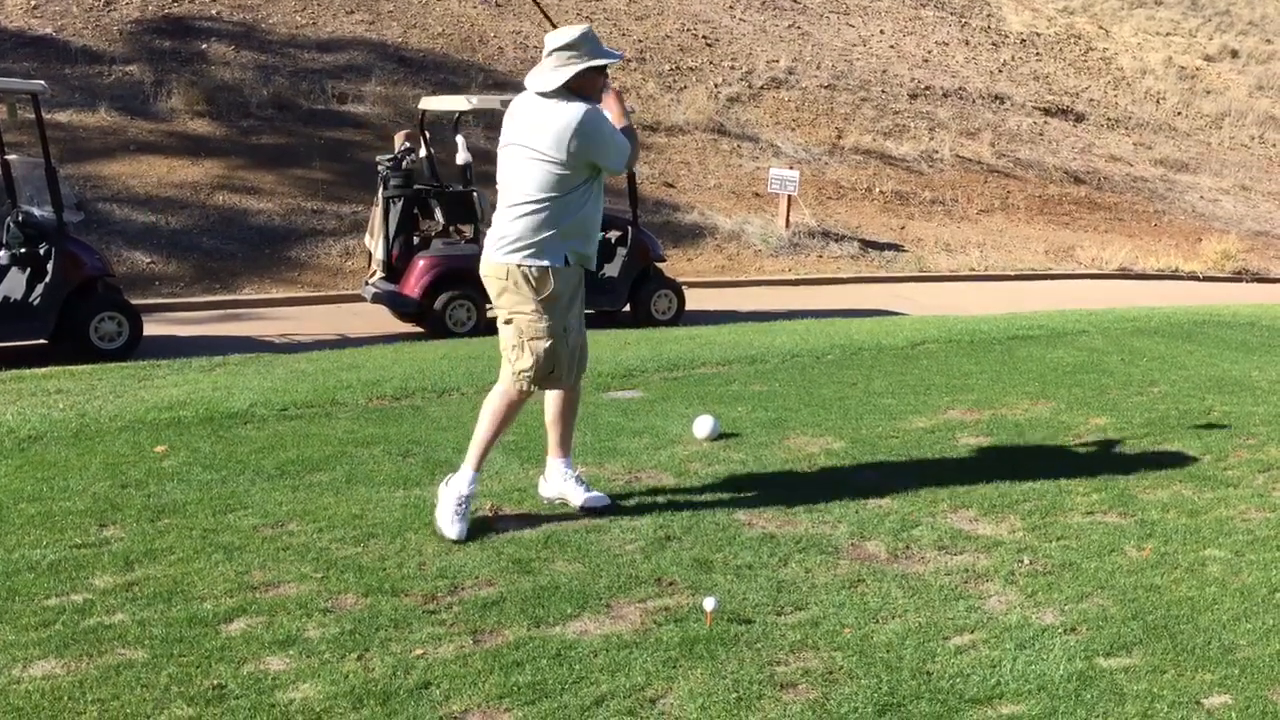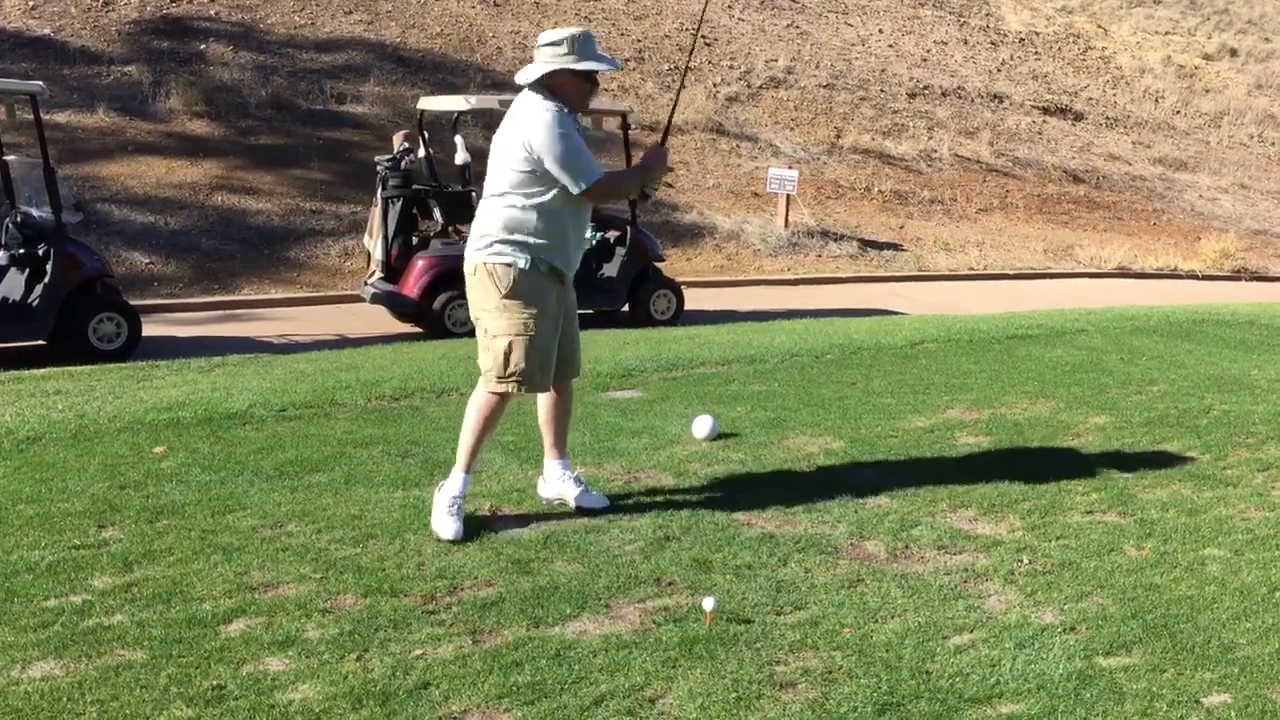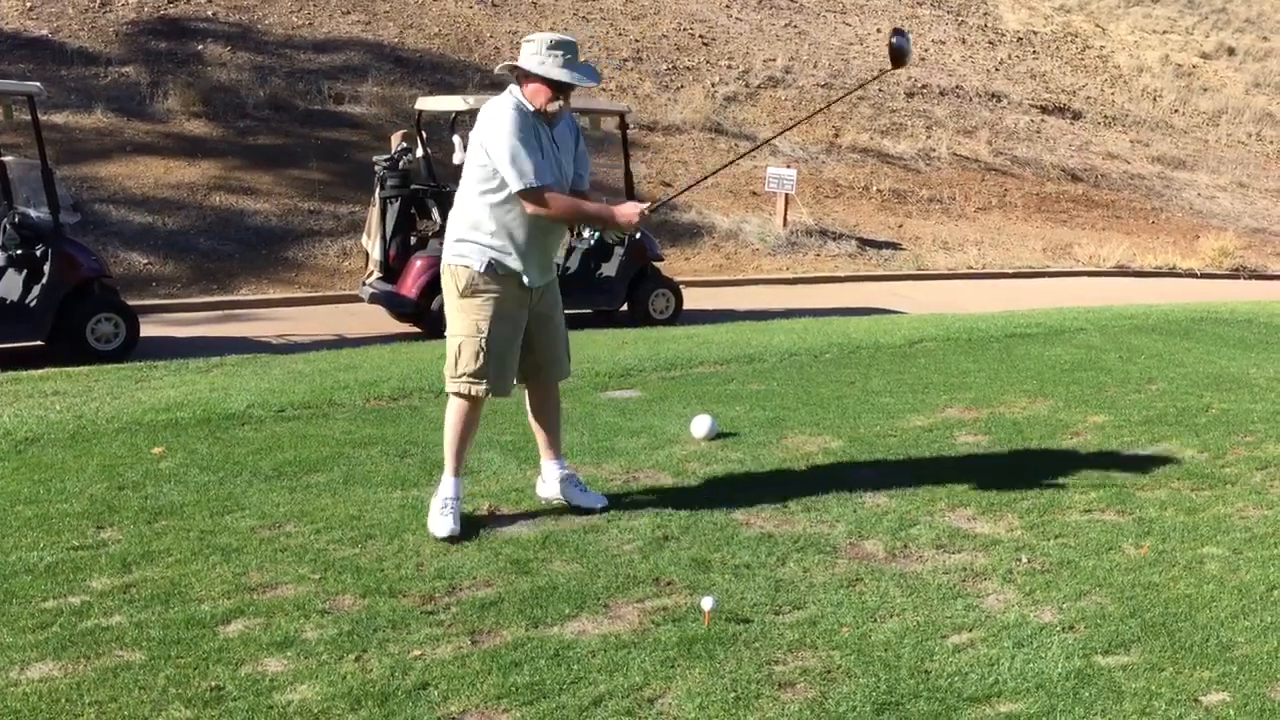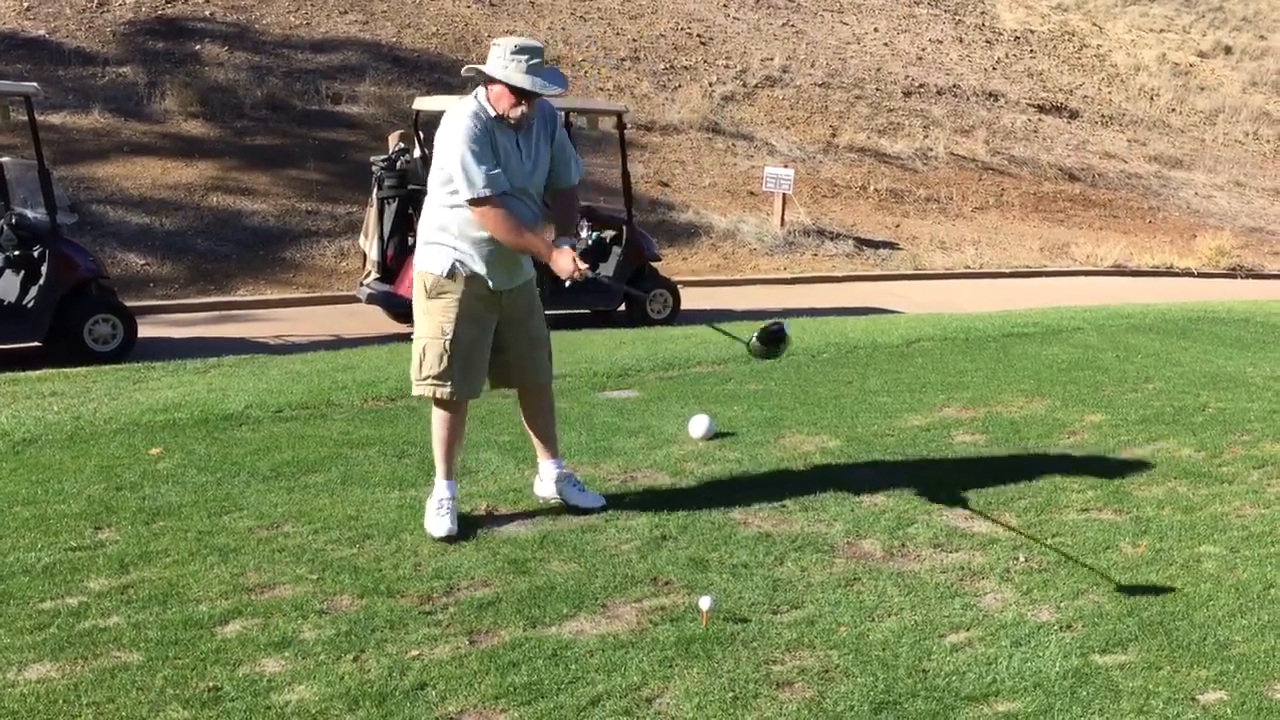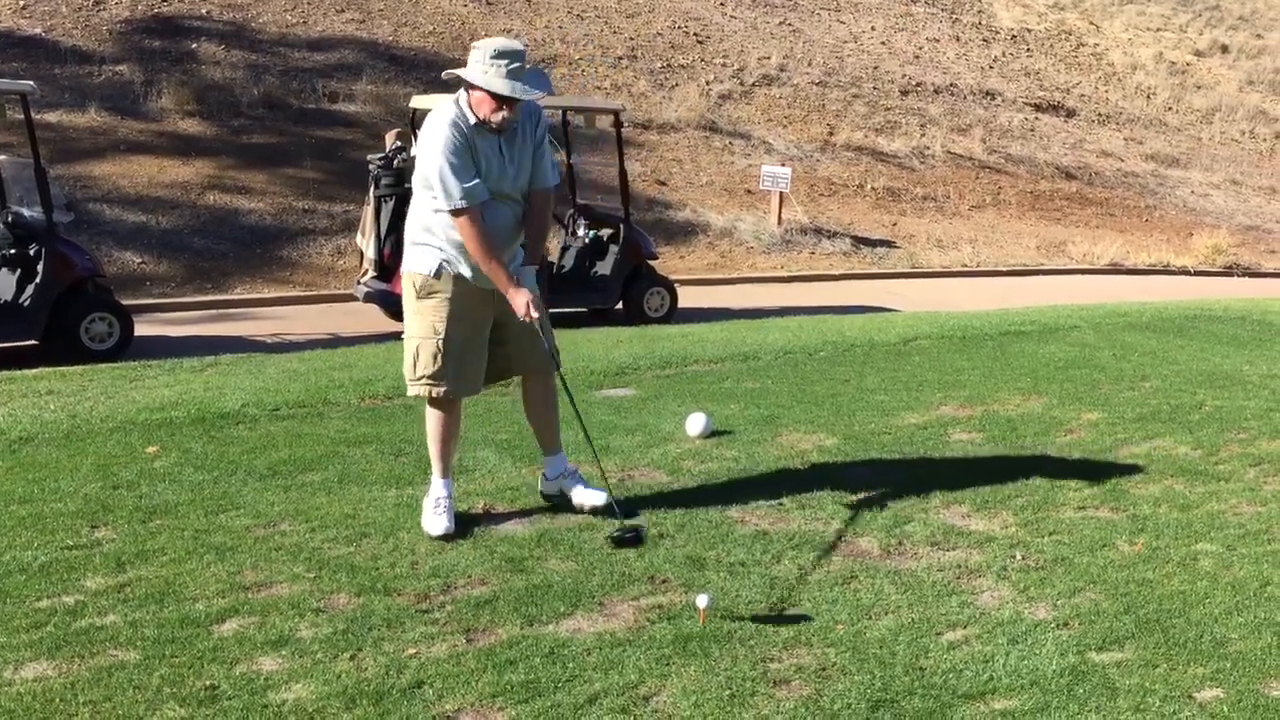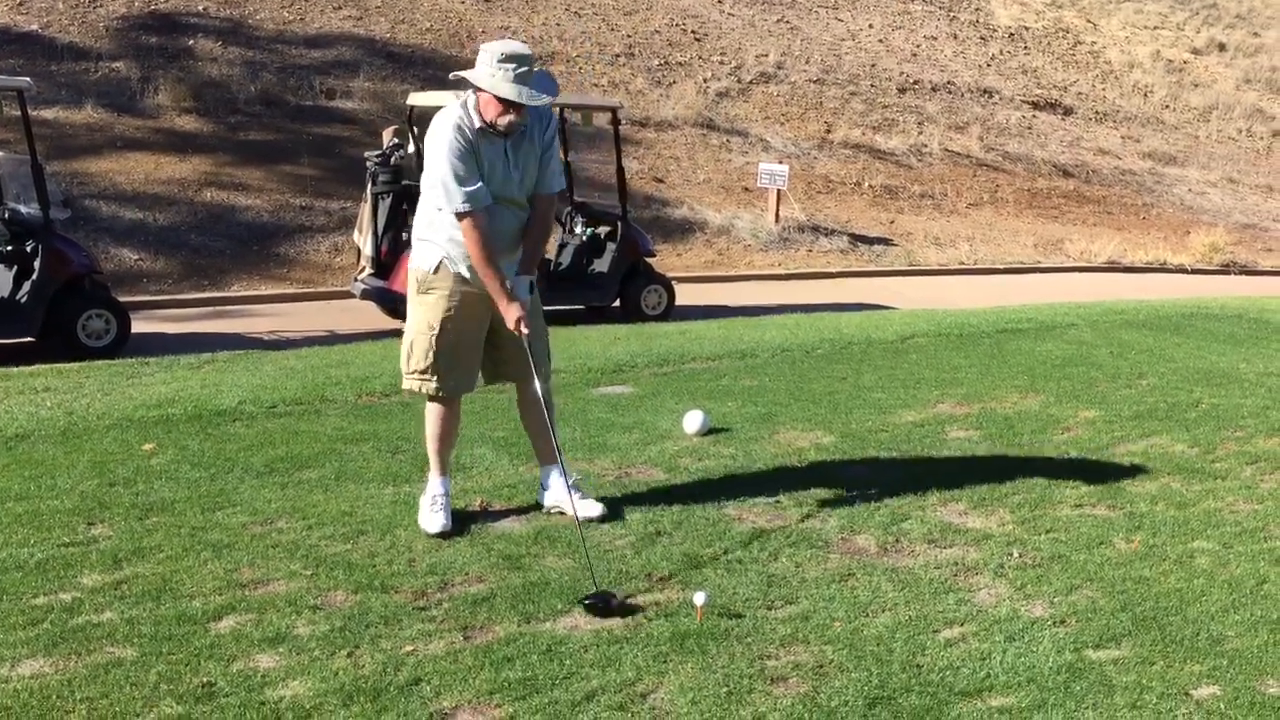
dt=0.2s
person 1, frame 1
left shoulder: (525, 104)
right shoulder: (582, 119)
right elbow: (625, 157)
left wrist: (603, 104)
right wrist: (617, 109)
left hip: (544, 262)
right hip: (534, 266)
left knee: (567, 371)
right knee: (522, 379)
left ankle: (558, 472)
right ankle: (462, 482)
person 1, frame 2
left shoulder: (542, 108)
right shoulder: (545, 118)
left elbow: (582, 185)
right elbow: (596, 189)
left wrist: (637, 177)
right wrist: (647, 171)
left hip: (545, 265)
right hip: (510, 266)
left knee: (559, 373)
right knee: (502, 380)
left ankle: (556, 473)
right ankle: (455, 486)
person 1, frame 3
left shoulder: (562, 121)
right shoulder: (505, 118)
left elbow: (575, 191)
right elbow: (537, 200)
left wrist: (609, 214)
right wrist: (610, 214)
left hip: (536, 270)
right hip: (482, 268)
left knee: (545, 374)
right knee: (473, 382)
left ankle: (554, 474)
right ankle: (448, 490)
person 1, frame 4
left shoulder: (545, 118)
right shoulder: (464, 124)
left elbow: (564, 187)
right elbow: (487, 210)
left wrist: (563, 240)
right wrist: (550, 252)
left hip: (514, 272)
right hip: (455, 270)
left knee: (534, 376)
right knee: (451, 387)
left ankle: (552, 474)
right ankle: (443, 492)
person 1, frame 5
left shoulder: (529, 117)
right shoulder: (445, 129)
left elbow: (540, 195)
right elbow: (466, 221)
left wrist: (529, 267)
right wrist: (512, 288)
left hip: (509, 267)
right hip: (445, 270)
left knee: (538, 365)
right knee: (445, 387)
left ankle: (555, 470)
right ankle: (440, 491)
person 1, frame 6
left shoulder: (541, 120)
right shoulder: (451, 131)
left elbow: (544, 204)
right elbow: (471, 224)
left wrist: (524, 278)
right wrist: (502, 300)
left hip: (512, 270)
right hip: (449, 269)
left knee: (533, 375)
right knee: (443, 385)
left ankle: (553, 482)
right ankle: (437, 488)
